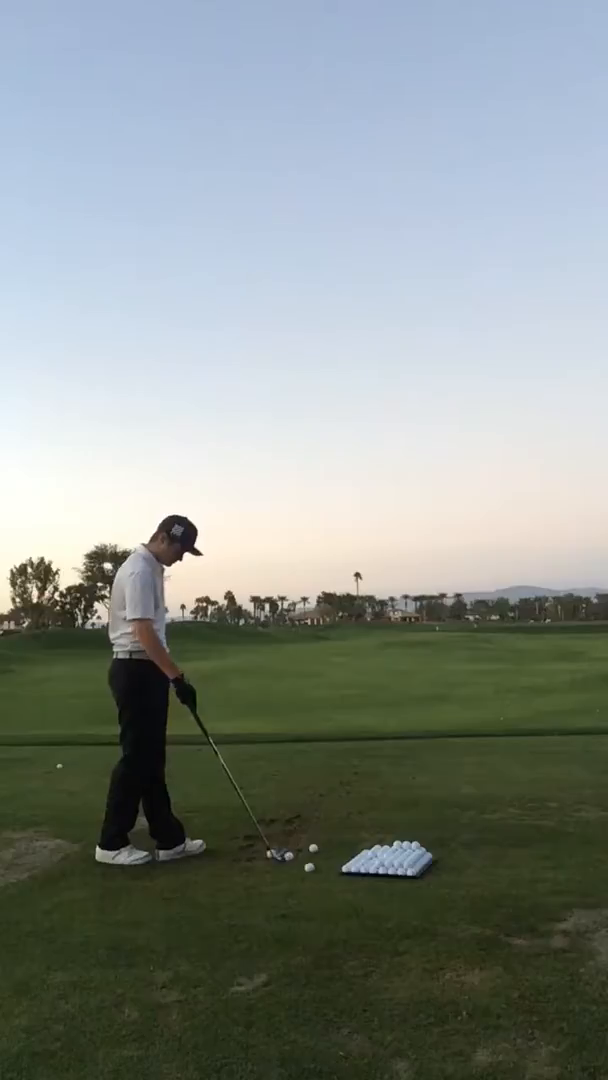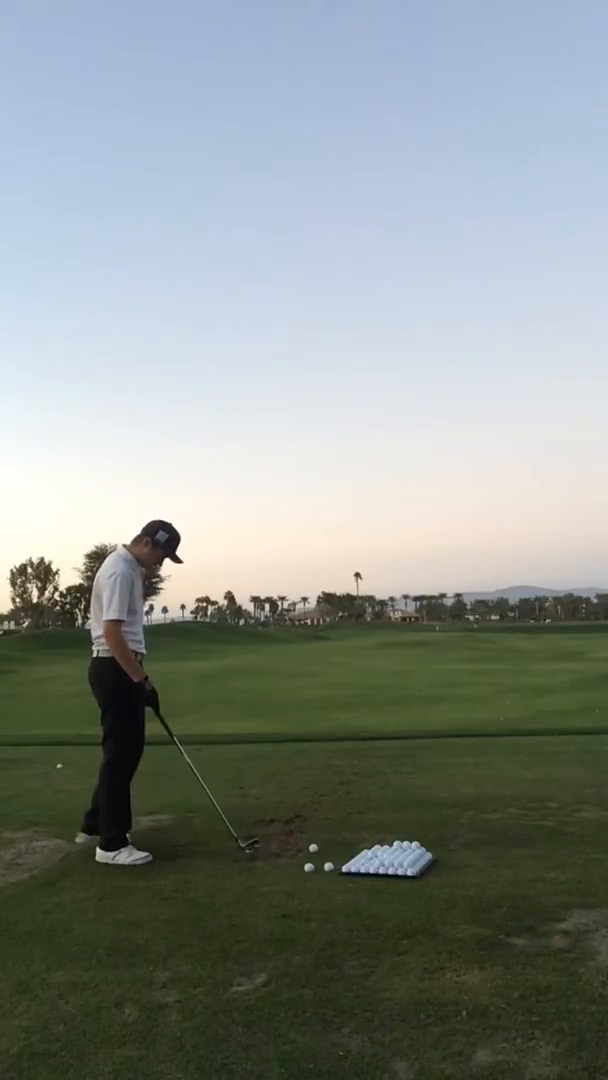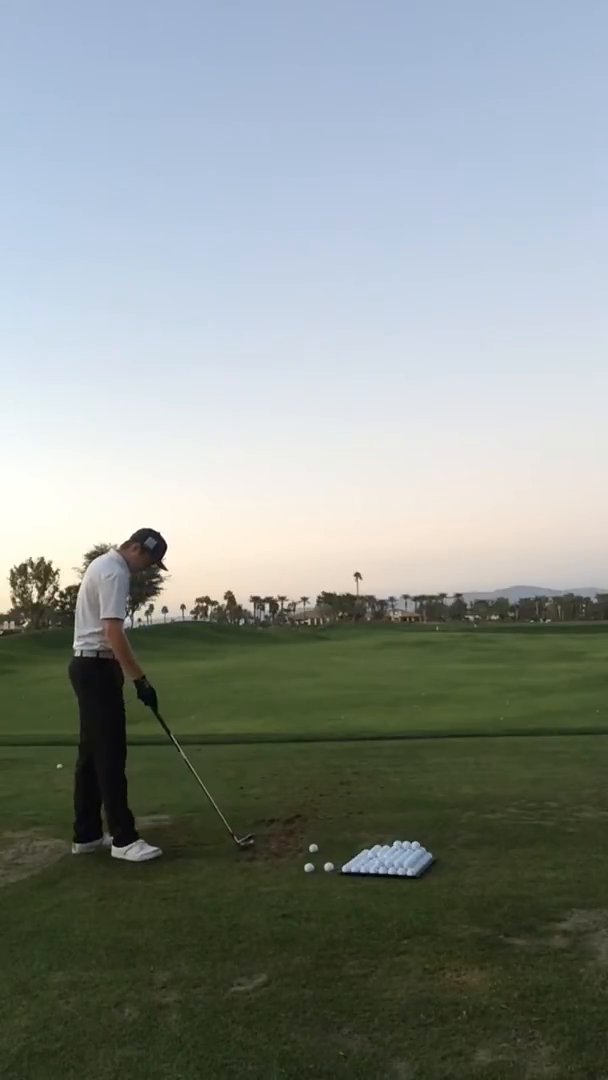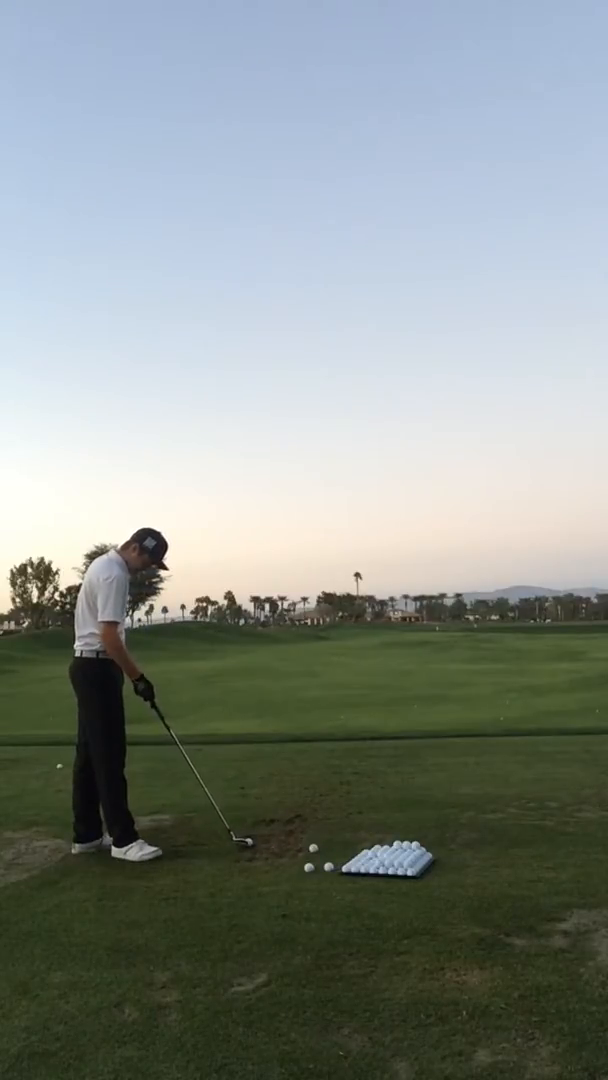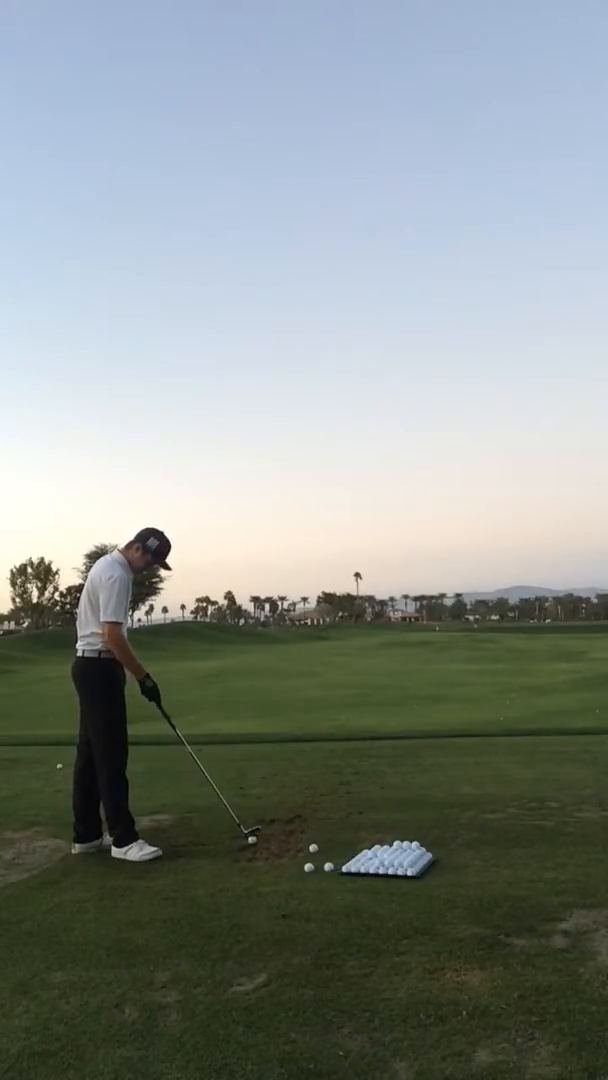
dt=1s
person 1, frame 1
left shoulder: (151, 567)
right shoulder: (139, 571)
right elbow: (144, 632)
right wrist: (177, 676)
left hip: (145, 670)
right hip: (135, 671)
left knee: (151, 758)
right knee: (136, 757)
left ankle: (169, 839)
right ankle: (111, 843)
person 1, frame 2
left shoulder: (128, 567)
right shoulder: (120, 572)
right elbow: (112, 633)
right wrist: (141, 680)
left hip: (122, 669)
right hip: (115, 671)
left knee: (128, 749)
right knee: (119, 754)
left ankle: (95, 825)
right ankle: (111, 843)
person 1, frame 3
left shoulder: (103, 565)
right shoulder: (115, 572)
right elbow: (113, 633)
right wrist: (140, 679)
left hip: (87, 664)
right hip: (97, 667)
left knee: (92, 752)
right knee: (110, 753)
left ankle: (86, 834)
right ankle: (124, 838)
person 1, frame 4
left shoulder: (104, 564)
right shoulder: (114, 574)
right elbow: (109, 636)
right wrist: (138, 677)
left hip: (88, 665)
right hip: (98, 668)
left knee: (90, 753)
right knee: (109, 754)
left ankle: (86, 834)
right ankle: (123, 838)
person 1, frame 5
left shoulder: (108, 565)
right shoulder: (116, 575)
right elbow: (113, 636)
right wrist: (144, 677)
left hip: (90, 665)
right hip: (100, 668)
left knee: (91, 753)
right knee: (111, 754)
left ankle: (86, 834)
right ankle: (123, 838)
